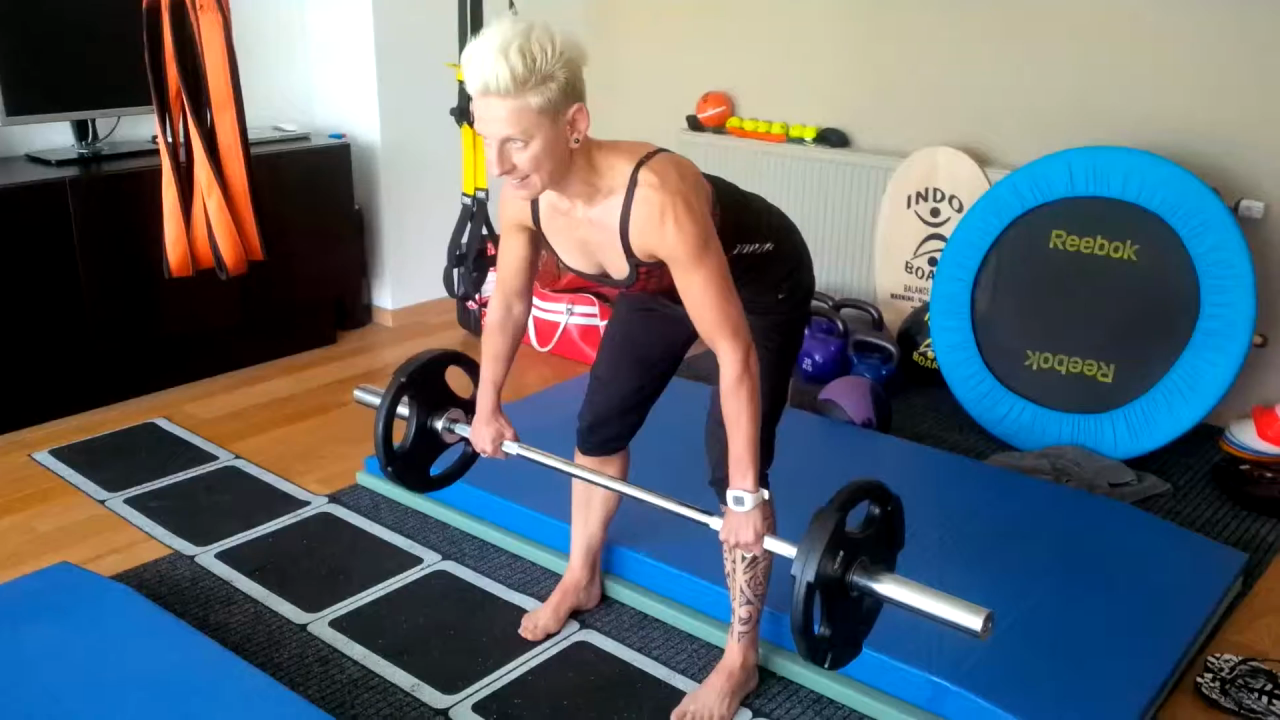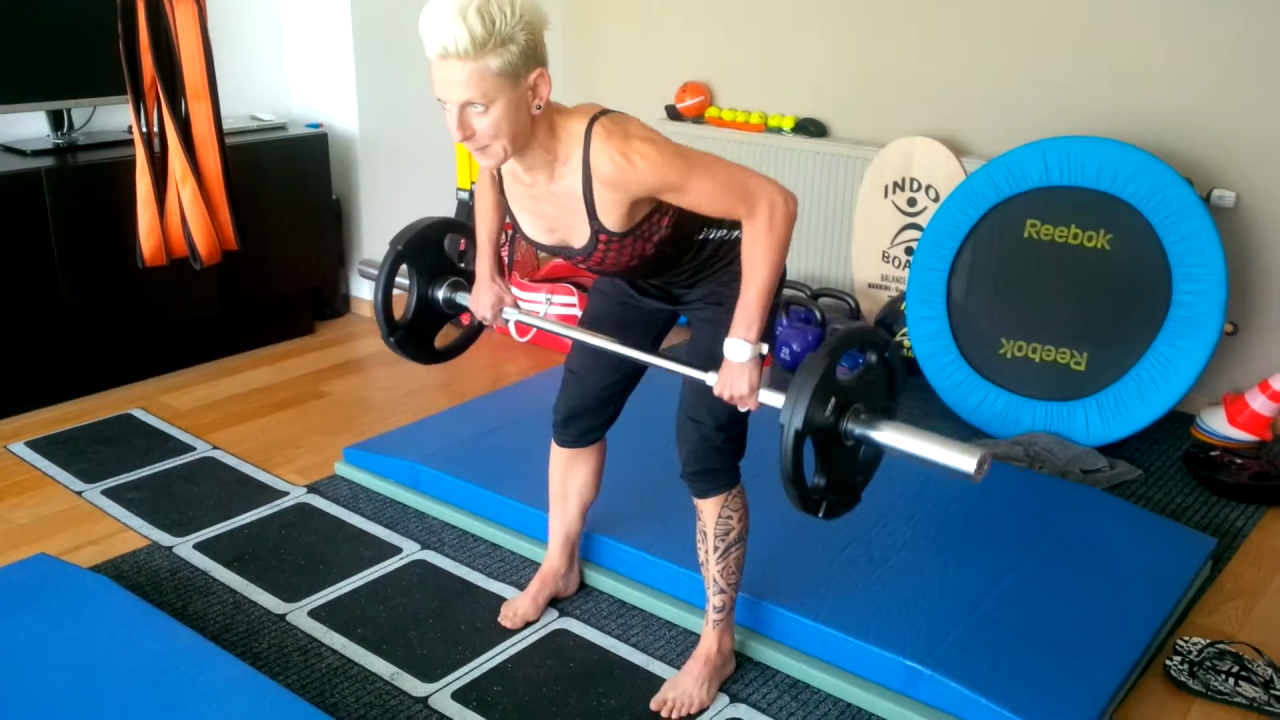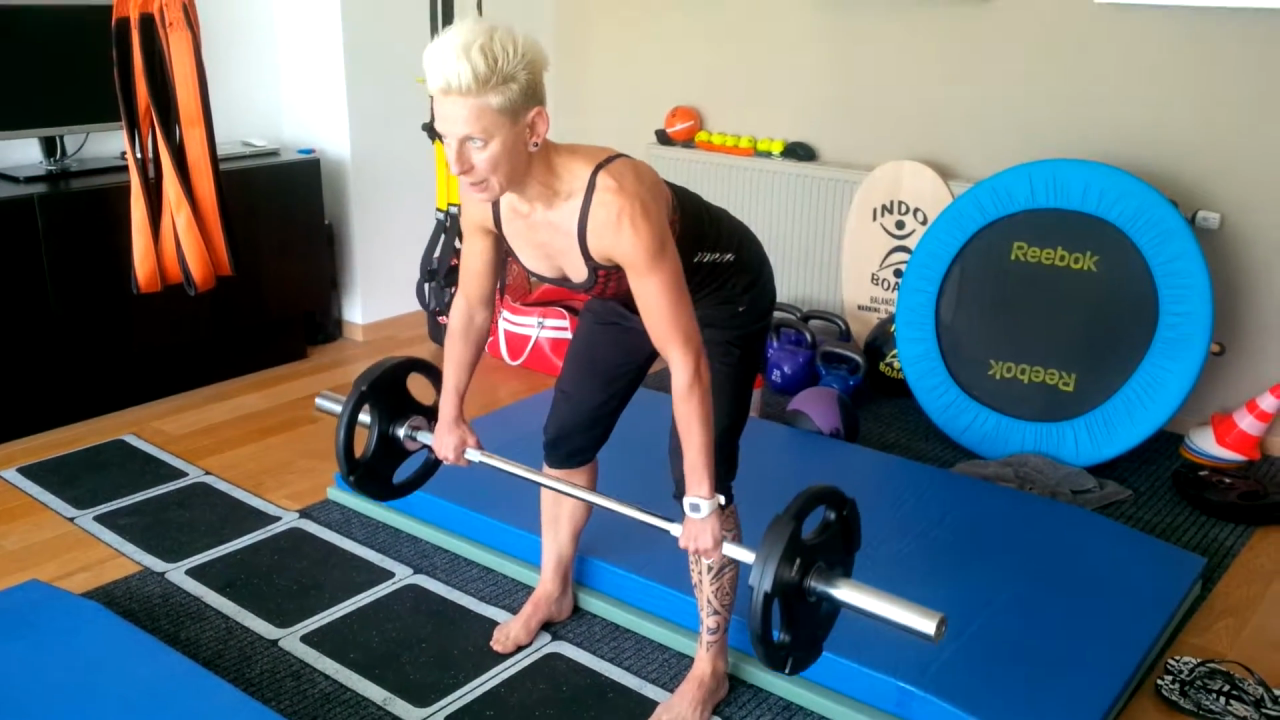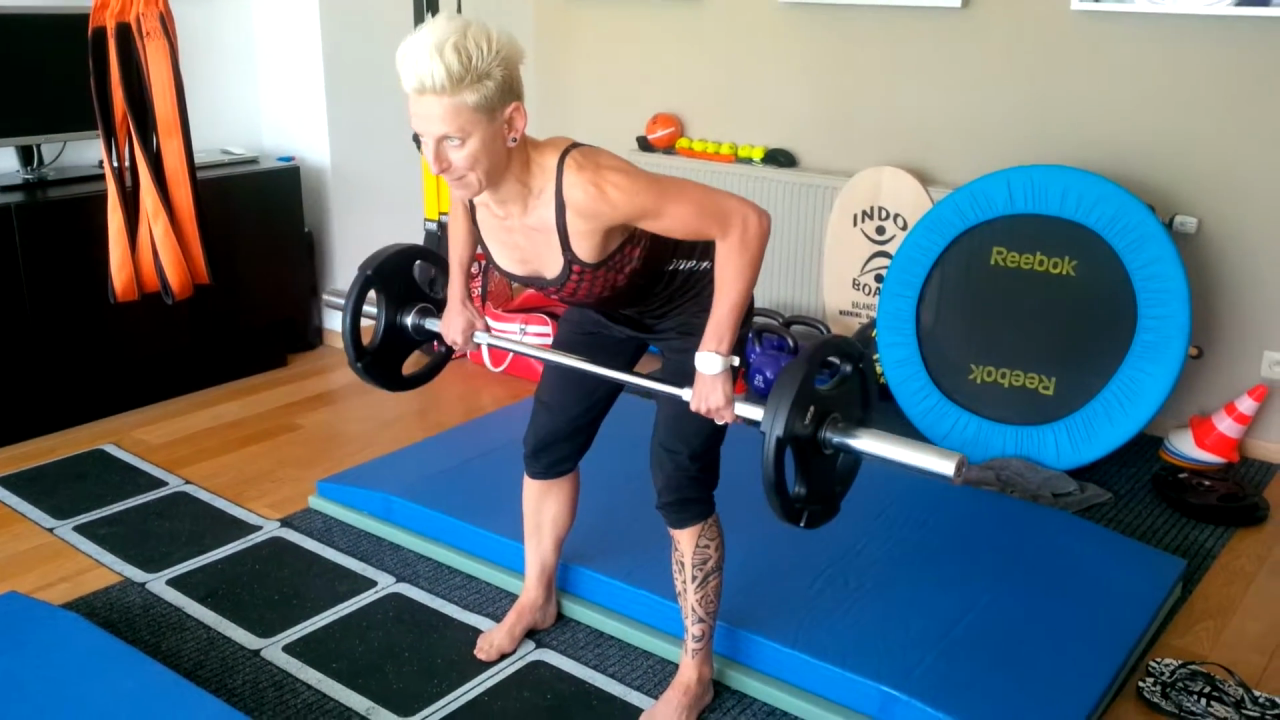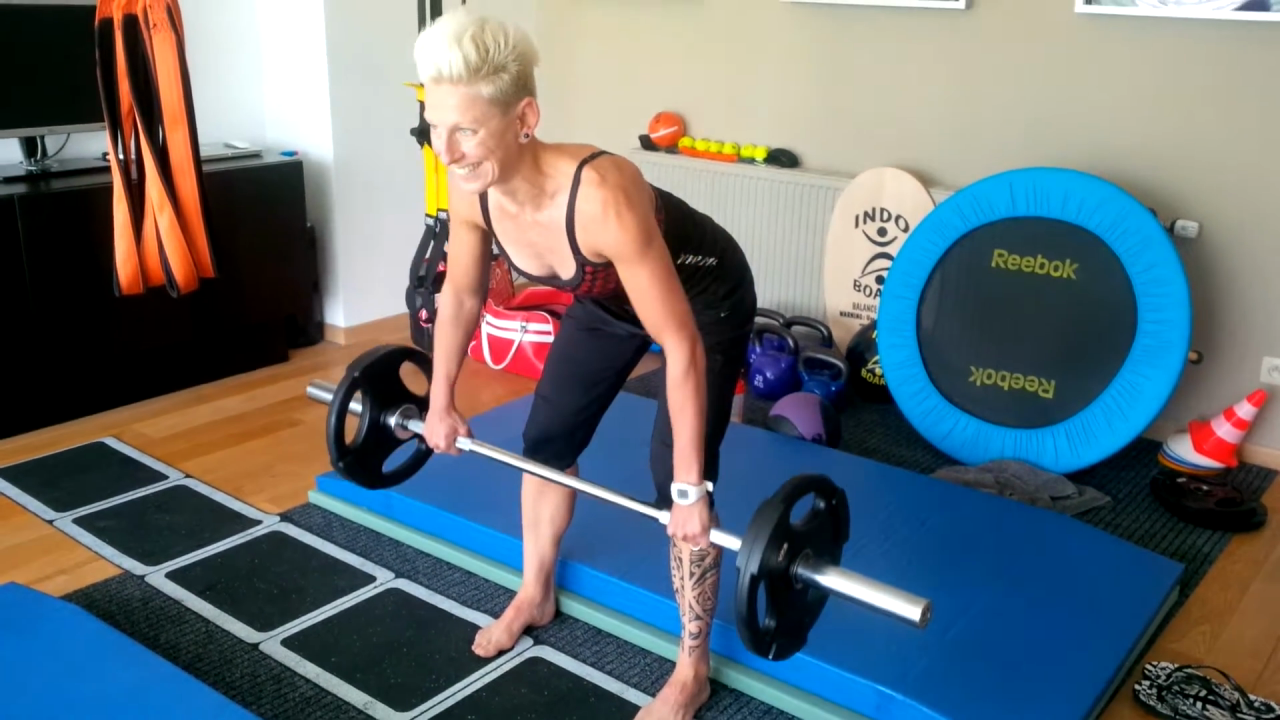
dt=1s
person 1, frame 1
left shoulder: (656, 200)
right shoulder: (524, 196)
left elbow: (734, 354)
right elbow: (508, 301)
left wrist: (743, 496)
right wrist: (486, 406)
left hip: (761, 280)
right hip: (660, 282)
left knee: (731, 461)
right knee: (598, 424)
left ankle: (740, 659)
right ankle: (581, 579)
person 1, frame 2
left shoulder: (614, 153)
right shoulder: (497, 149)
left elbow: (771, 204)
left wrist: (743, 346)
right wrist: (487, 271)
left hip: (720, 270)
right hip: (634, 272)
left knee: (704, 451)
right knee: (575, 414)
left ankle: (716, 644)
right ankle: (559, 568)
person 1, frame 3
left shoulder: (615, 205)
right shoulder: (485, 197)
left elbow: (686, 363)
right elbow: (471, 308)
left wrist: (700, 503)
right wrist: (449, 415)
left hip: (722, 292)
right hip: (626, 290)
left knee: (697, 476)
right knee: (566, 435)
right ankle: (553, 591)
person 1, frame 4
left shoulder: (588, 185)
right shoulder: (470, 177)
left elbow: (745, 222)
left wrist: (713, 361)
right wrist: (457, 297)
left hip: (691, 301)
right hip: (603, 305)
left knee: (678, 483)
right knee: (546, 446)
right ankle: (536, 599)
person 1, frame 5
left shoulder: (602, 199)
right shoulder: (473, 190)
left elbow: (683, 348)
right elbow: (461, 296)
left wrist: (689, 491)
right wrist: (440, 402)
left hip: (705, 295)
right hip: (608, 297)
left knee: (674, 483)
right knee: (546, 440)
right ankle: (535, 596)
